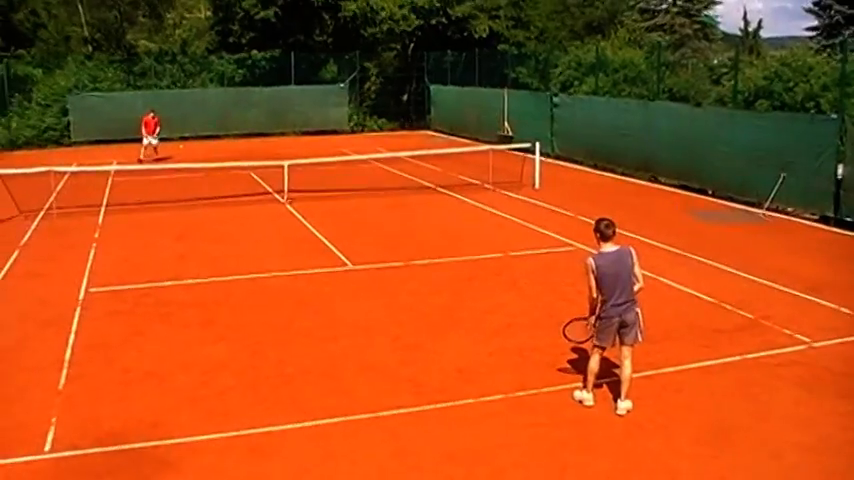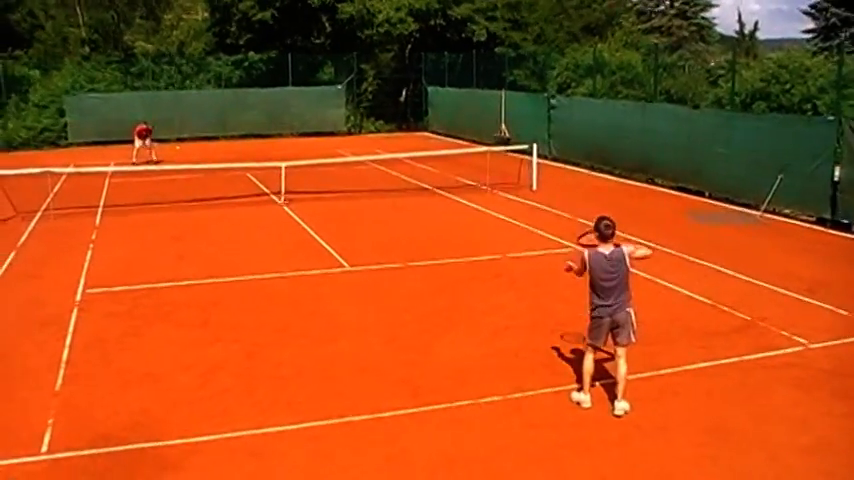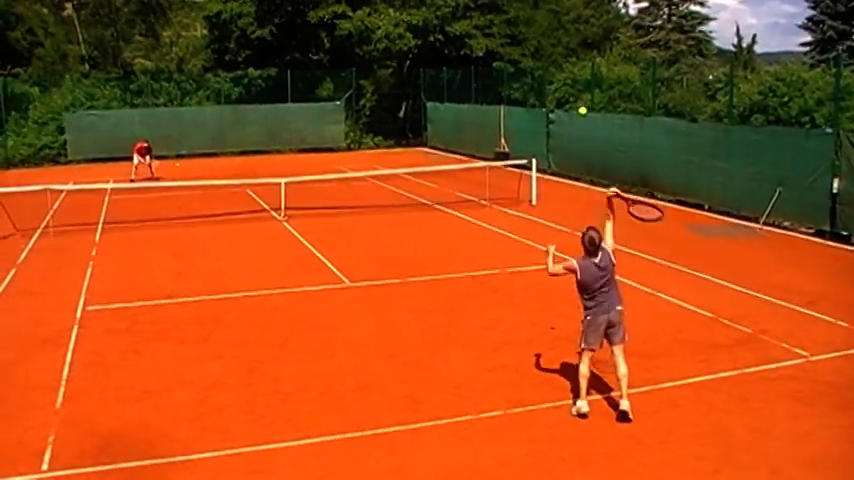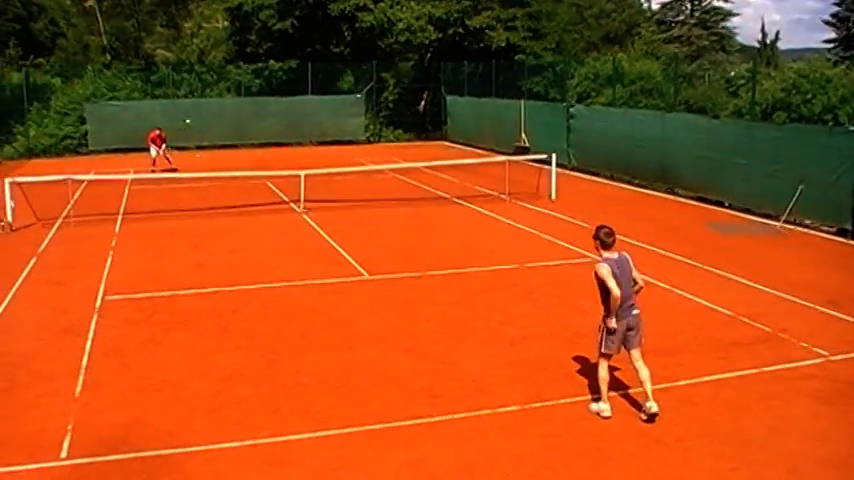
dt=0.7s
person 1, frame 1
left shoulder: (592, 261)
right shoulder: (630, 252)
left elbow: (594, 295)
right elbow: (640, 284)
left wrist: (592, 314)
left hip: (608, 314)
right hip: (630, 312)
left knee: (596, 353)
right knee: (626, 357)
left ankle: (587, 393)
right ankle: (623, 401)
person 1, frame 2
left shoulder: (589, 255)
right shoulder: (624, 252)
left elbow: (579, 272)
right elbow: (648, 252)
left wrist: (572, 266)
left hip: (600, 315)
right hip: (622, 313)
left knee: (590, 352)
right knee: (621, 357)
left ankle: (585, 395)
right ankle: (620, 402)
person 1, frame 3
left shoulder: (576, 265)
right shoulder: (608, 253)
left elbow: (551, 271)
right elbow: (609, 221)
left wrist: (550, 254)
right wrist: (610, 201)
left hip: (593, 316)
right hip: (615, 312)
left knee: (586, 358)
right knee: (619, 357)
left ankle: (582, 401)
right ankle: (624, 400)
person 1, frame 4
left shoulder: (602, 266)
right shoulder: (625, 257)
left elbow: (616, 293)
right elbow: (640, 284)
left wrist: (610, 317)
left hip: (616, 321)
right hip: (633, 316)
left knee: (604, 362)
right knee: (637, 360)
left ankle: (604, 405)
right ankle: (650, 403)
